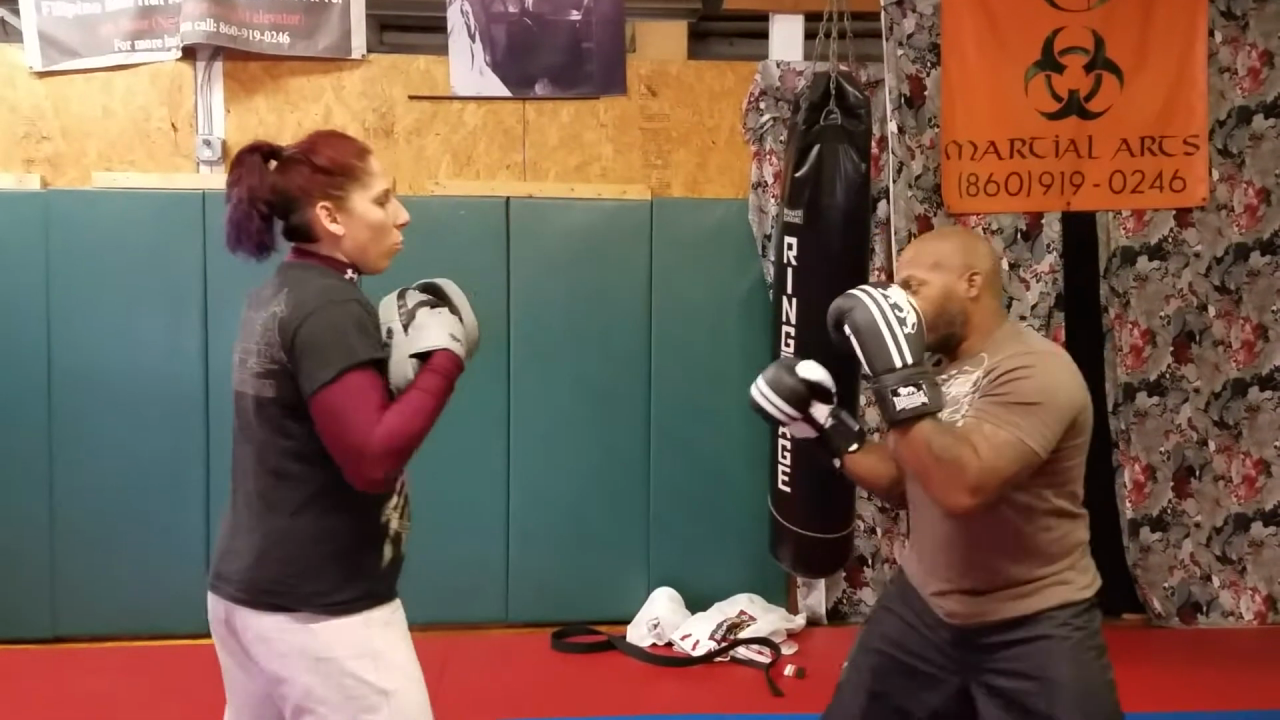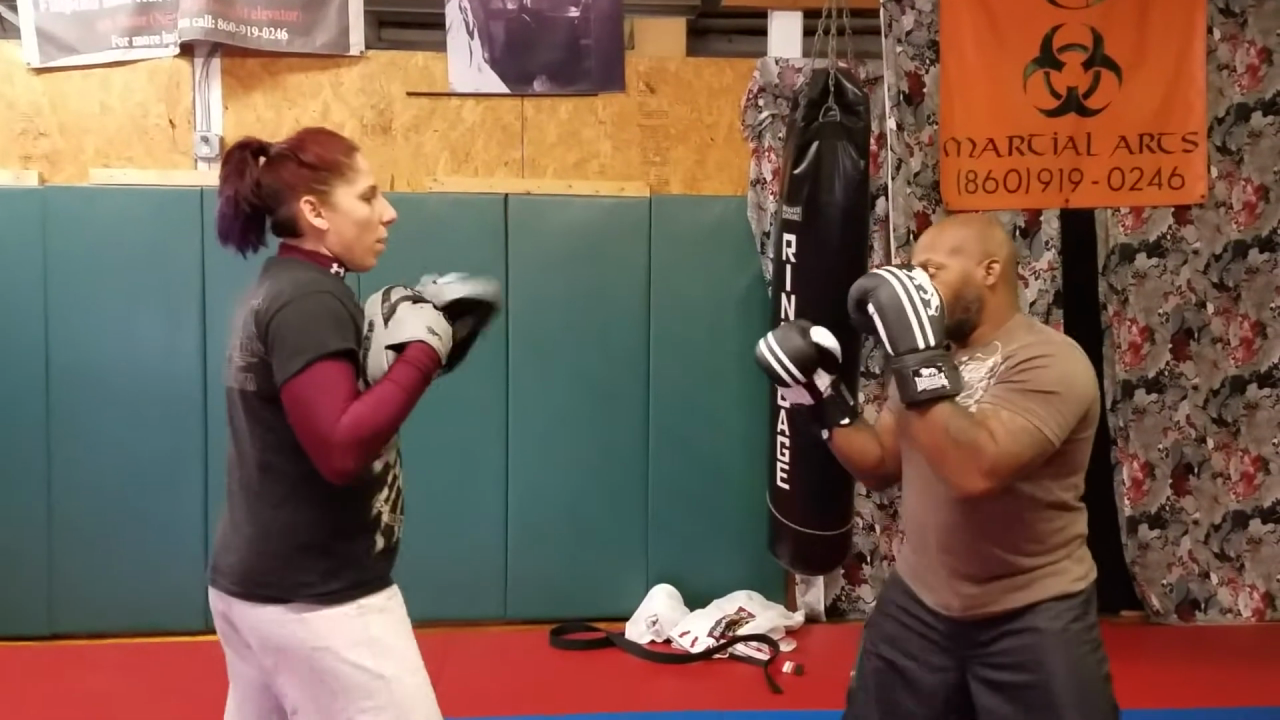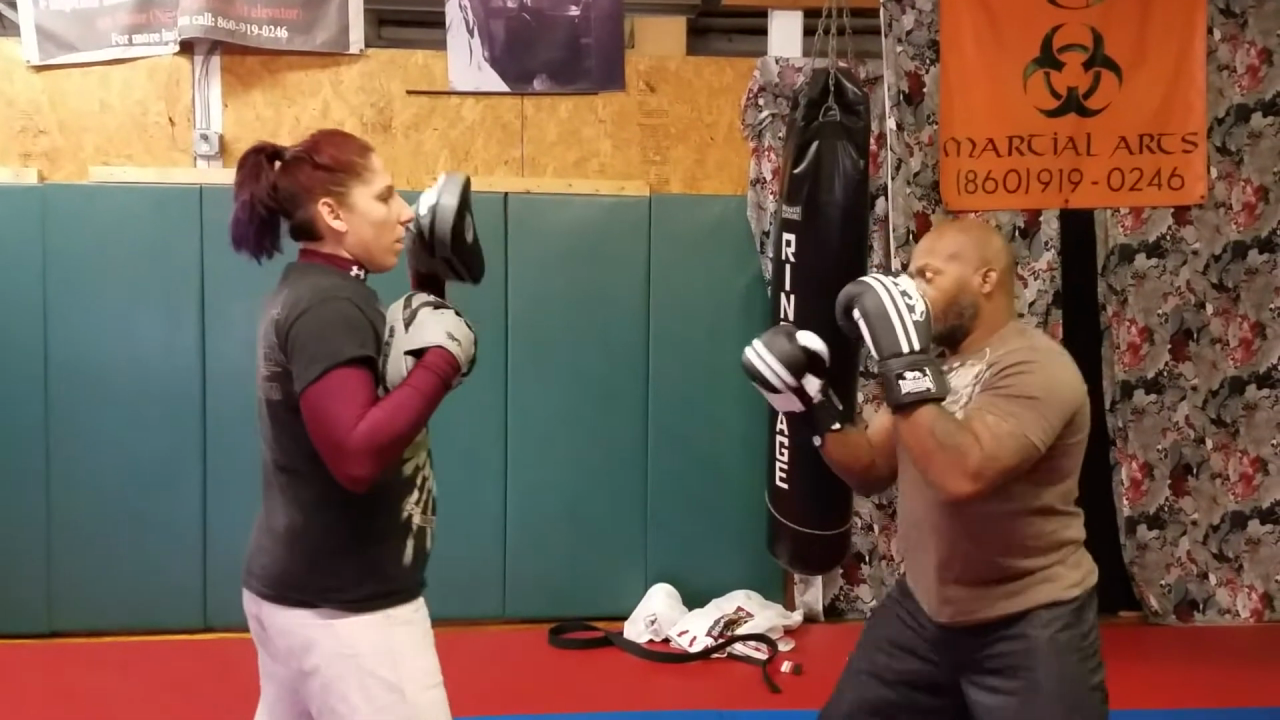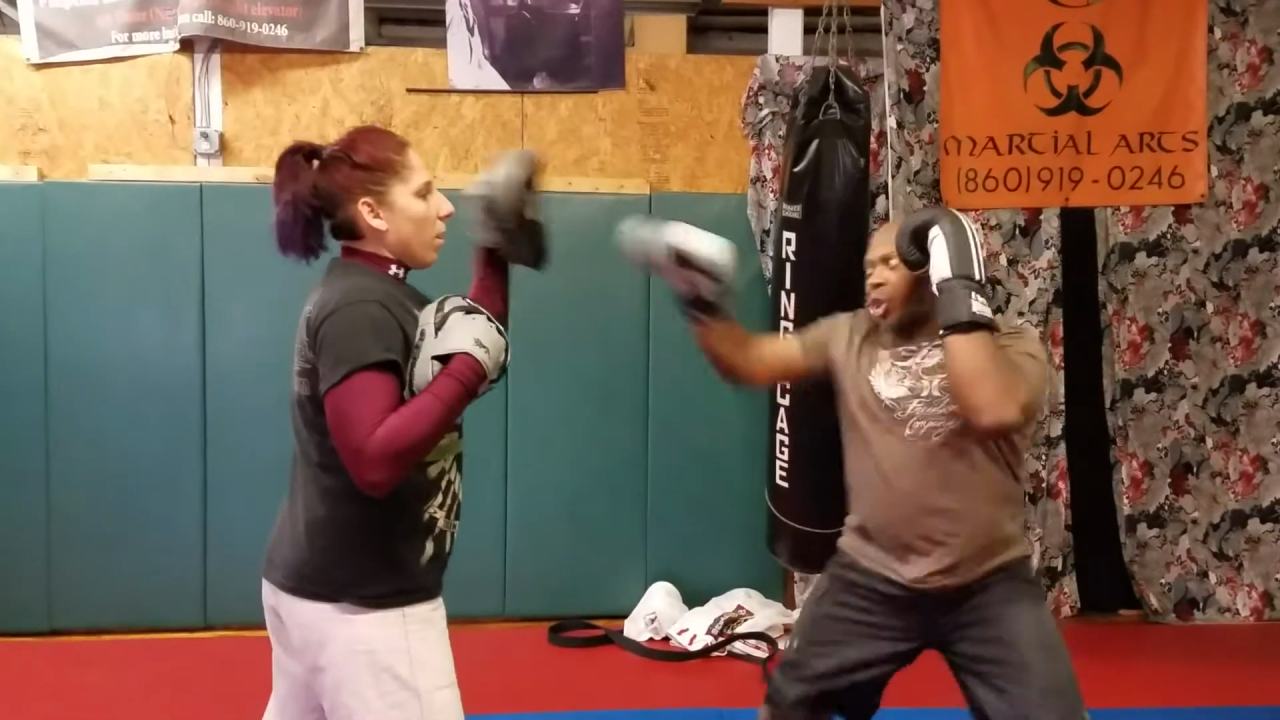
dt=0.2s
person 1, frame 1
left shoulder: (280, 296)
right shoulder: (331, 309)
right elbow: (370, 458)
left wrist: (404, 353)
right wrist: (443, 361)
right hip: (326, 606)
person 1, frame 2
left shoulder: (280, 289)
right shoulder: (310, 301)
right elbow: (340, 450)
left wrist: (407, 340)
right wrist: (421, 354)
right hip: (321, 596)
person 1, frame 3
left shoulder: (319, 293)
right shoulder: (328, 307)
left elbow: (379, 388)
right elbow: (357, 456)
right wrist: (440, 360)
left hip: (292, 587)
right hip: (347, 603)
person 1, frame 4
left shoulder: (375, 291)
right shoulder: (359, 309)
left elbow: (462, 341)
right elbow: (374, 461)
left wrist: (496, 256)
right wrist: (466, 367)
right hip: (363, 600)
person 2, frame 1
left shoulder: (1036, 371)
right shoulder: (928, 365)
left elbow: (961, 488)
left wrist: (899, 377)
right wrist: (829, 427)
left hip: (1036, 622)
right hip: (924, 602)
person 2, frame 2
left shoulder: (1049, 362)
right shoulder: (933, 355)
left elbow: (975, 472)
right elbow: (880, 466)
left wrist: (918, 361)
right wrist: (824, 400)
left hip: (1034, 615)
right hip: (919, 602)
person 2, frame 3
left shoulder: (1036, 370)
right shoulder: (919, 365)
left elbow: (962, 476)
right elbow: (871, 470)
left wrist: (907, 364)
right wrist: (816, 404)
left hip: (1032, 621)
right hip: (927, 606)
person 2, frame 4
left shoulder: (1011, 348)
right shoulder: (851, 338)
left elbow: (995, 412)
right elbow: (748, 363)
left wrist: (961, 293)
right wrist: (702, 298)
left hip: (989, 580)
right hip: (872, 577)
